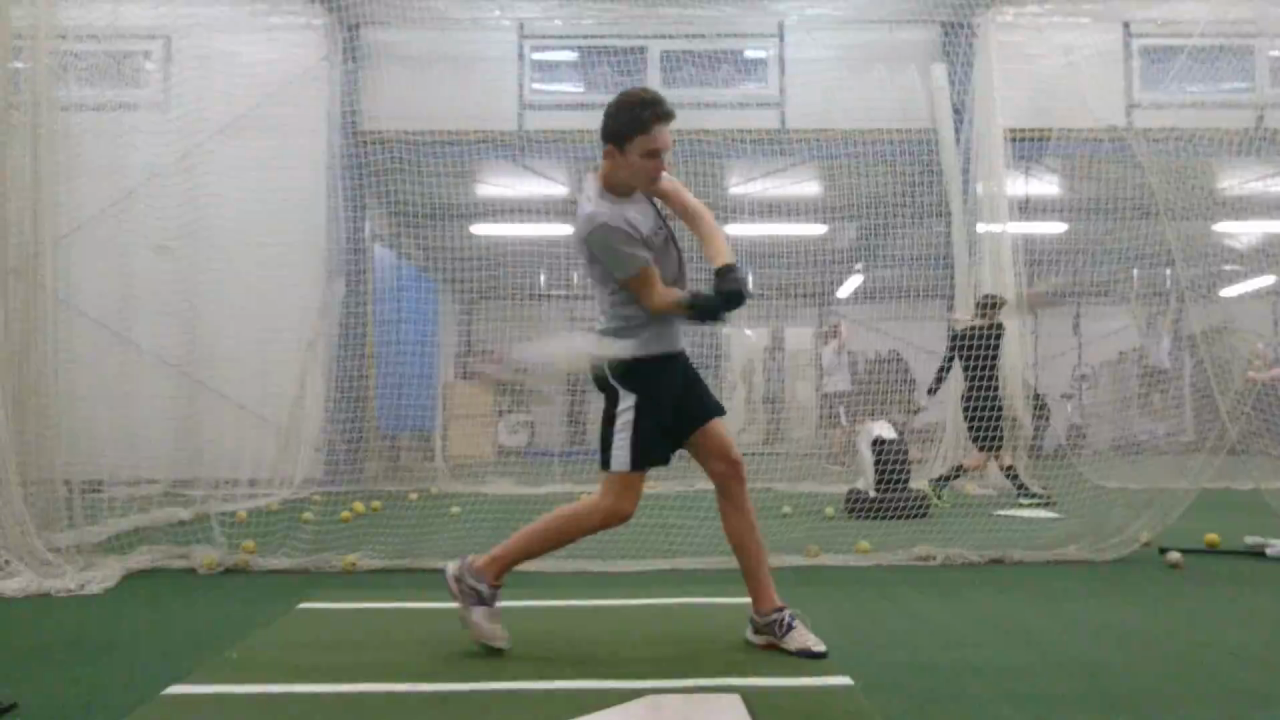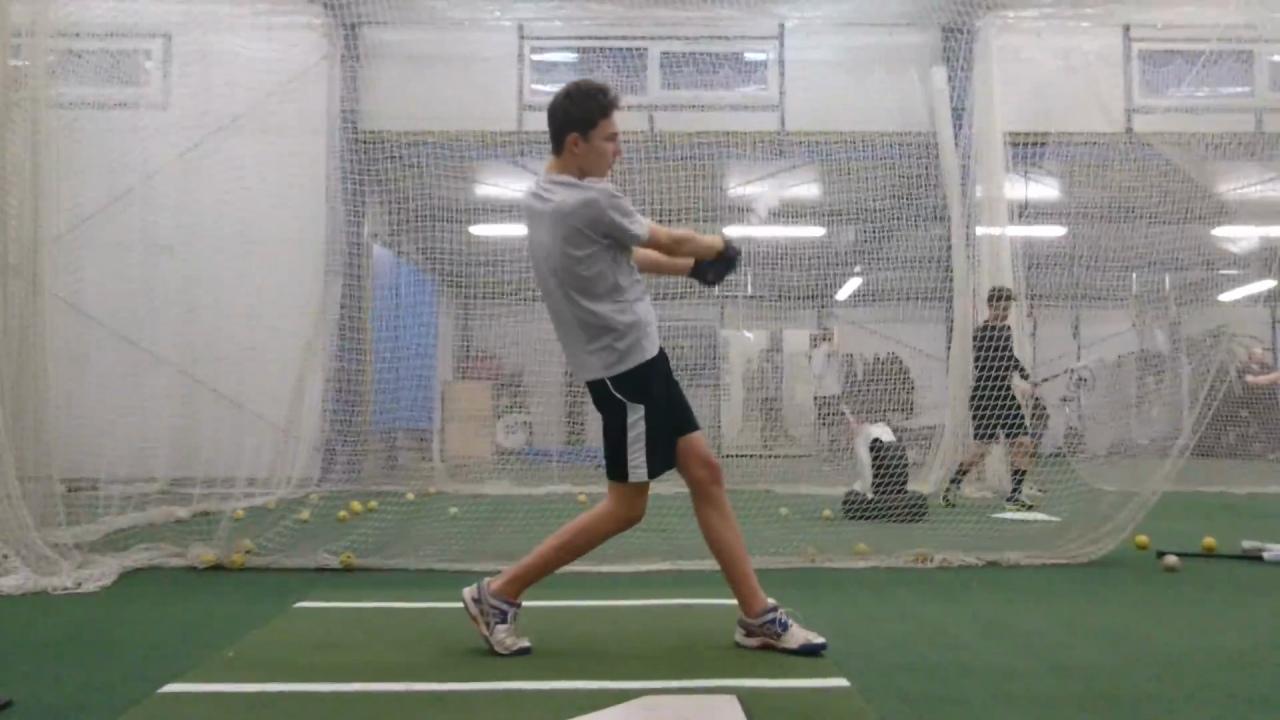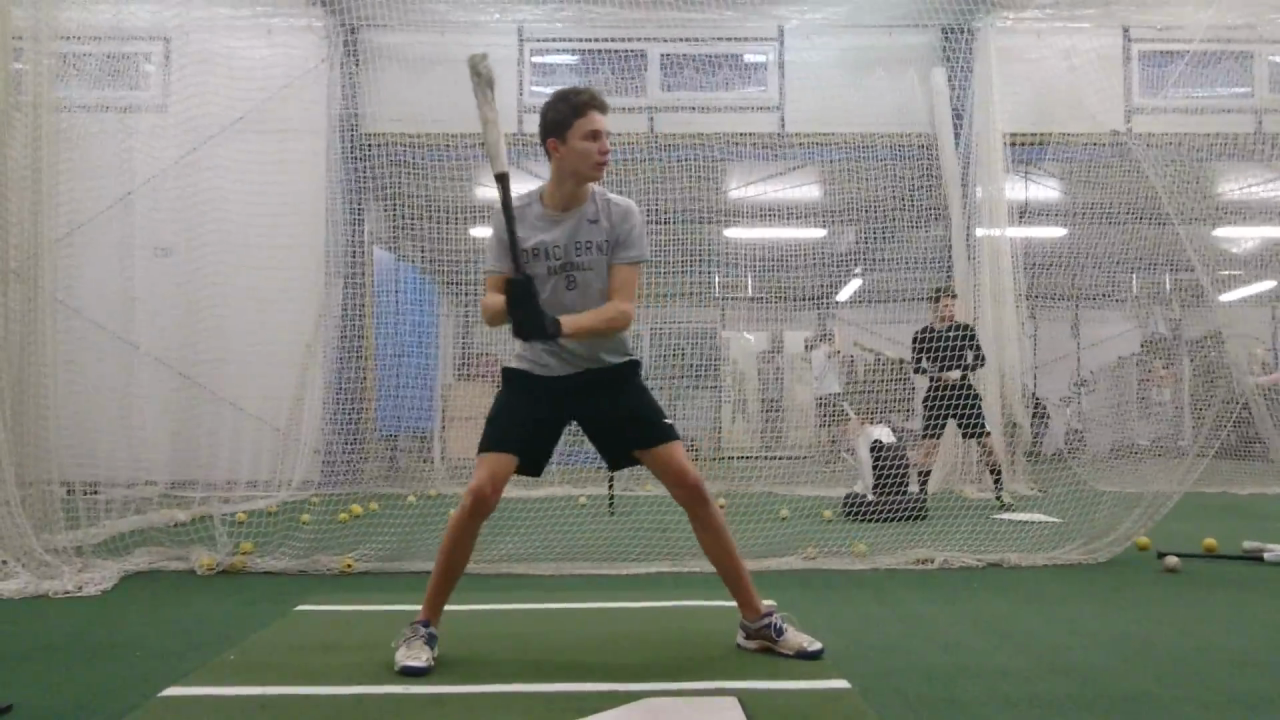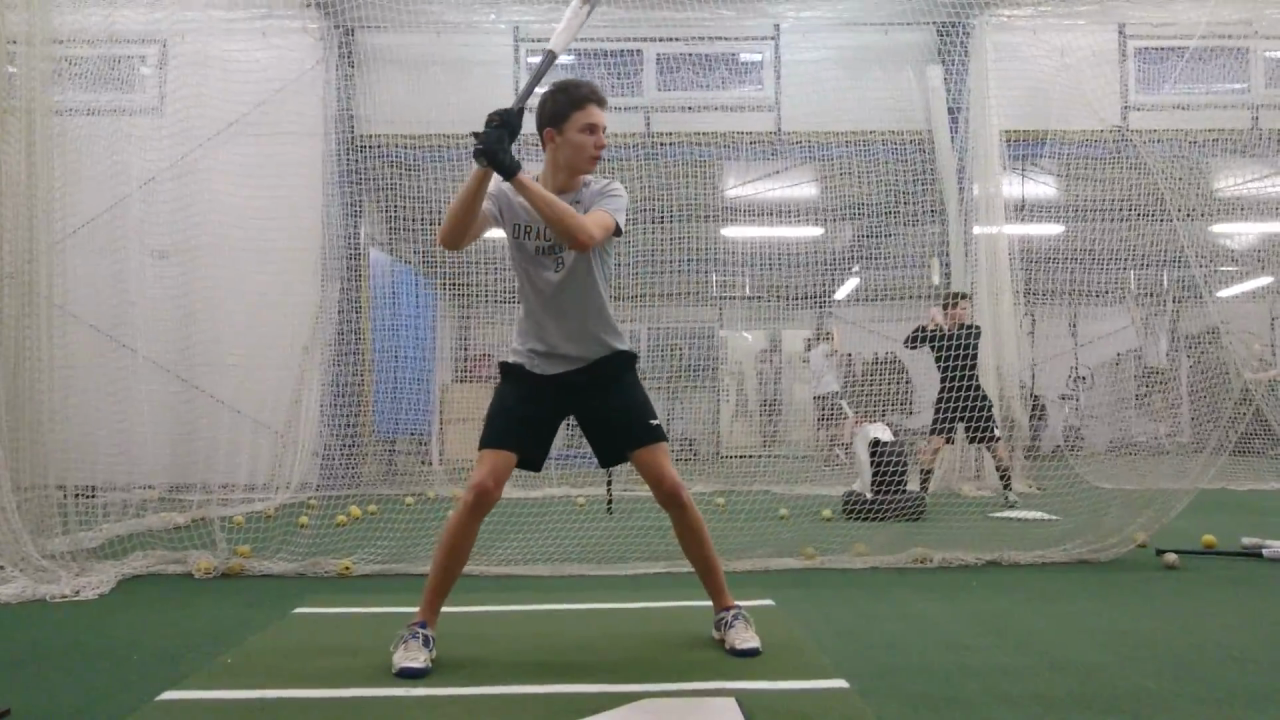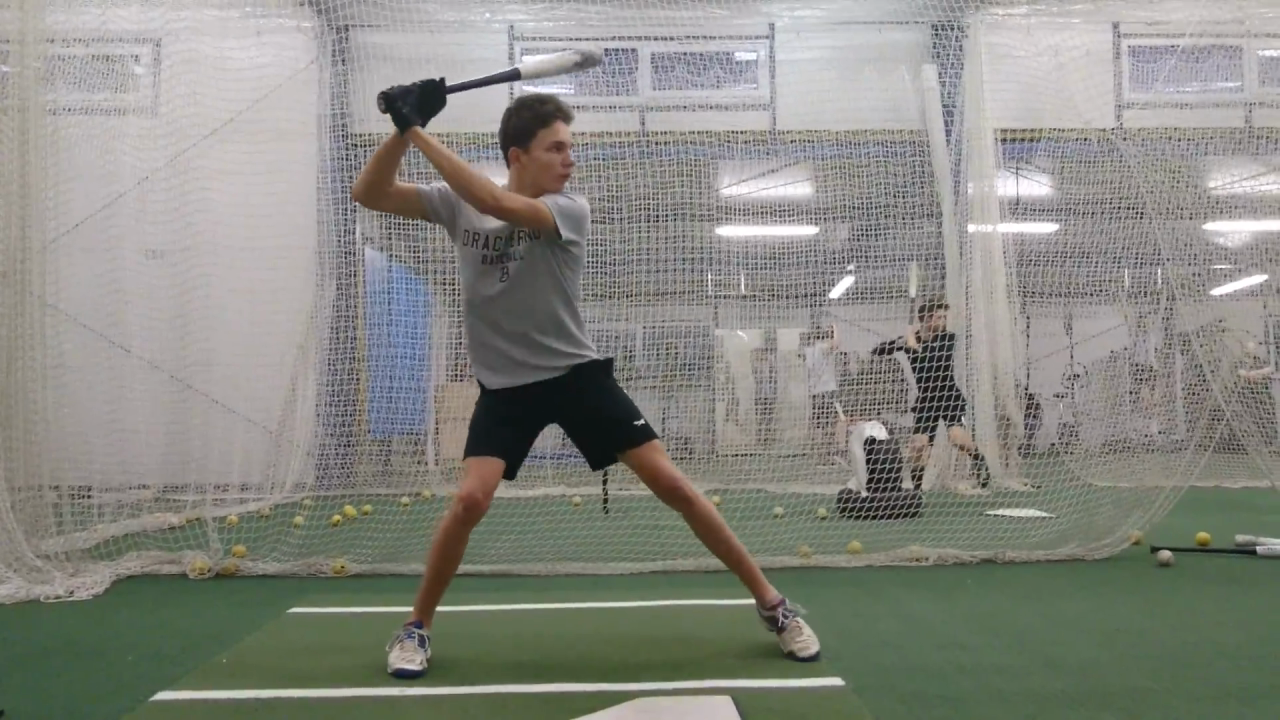
dt=0.7s
person 1, frame 1
left shoulder: (635, 177)
right shoulder: (600, 219)
left elbow: (699, 216)
right elbow: (656, 302)
left wrist: (726, 270)
right wrist: (692, 302)
left hip: (671, 355)
right hip: (634, 364)
left knee: (729, 468)
right knee: (616, 505)
left ankle: (770, 616)
right ankle: (480, 573)
person 1, frame 2
left shoulder: (542, 197)
right shoulder: (590, 200)
right elbow: (664, 242)
left wrist: (693, 265)
right wrist: (718, 247)
left hip: (636, 359)
right hip: (624, 366)
left knee: (705, 472)
right knee: (626, 506)
left ankle: (757, 615)
right ankle: (497, 593)
person 1, frame 3
left shoulder: (621, 214)
right shoulder: (515, 217)
left elbow: (623, 309)
right elbow: (490, 308)
left wrist: (558, 326)
right wrist: (511, 304)
left hip: (609, 370)
right hip: (535, 375)
left knee: (690, 485)
right knee: (481, 493)
left ankle: (757, 619)
right ankle: (425, 624)
person 1, frame 4
left shoulder: (609, 194)
right shoulder: (507, 197)
left elbow: (583, 235)
right elbow: (451, 238)
left wrist: (514, 171)
right wrist: (488, 166)
left hip: (603, 364)
right hip: (532, 368)
left knee: (670, 488)
right knee: (481, 492)
left ankle: (726, 610)
right ankle: (421, 626)
person 1, frame 5
left shoulder: (570, 210)
right shoulder: (455, 202)
left elbow: (495, 203)
right elbow: (367, 196)
left wrist: (418, 131)
right wrist: (402, 130)
left hip: (578, 373)
right hip: (505, 384)
left knee: (671, 485)
right knee: (470, 499)
left ankle: (770, 602)
right ankle: (416, 627)
person 2, frame 1
left shoulder: (957, 337)
right shoulder: (997, 333)
left elbow: (945, 367)
left wrist: (930, 394)
right wrist: (981, 322)
left hip: (971, 400)
right hip: (987, 402)
left knee: (998, 449)
right knee: (984, 456)
left ankle: (1025, 492)
right ankle: (939, 482)
person 2, frame 2
left shoulder: (1006, 329)
right shoulder: (983, 331)
right elbow: (982, 364)
left wrist: (1025, 376)
right wrist: (1017, 381)
left hip: (1005, 395)
right hip: (985, 395)
left knee: (1025, 444)
right knee: (983, 448)
left ankle: (1014, 495)
right ankle: (954, 483)
person 2, frame 3
left shoulder: (965, 329)
right shoulder: (922, 335)
left elbow: (980, 358)
right elbow: (916, 366)
left wrist: (960, 372)
right wrist: (932, 373)
left hip: (965, 393)
right hip: (937, 395)
left knee: (986, 441)
right knee: (928, 444)
left ankle: (999, 490)
right ankle: (921, 495)
person 2, frame 4
left shoulder: (974, 330)
right shoulder: (933, 333)
left elbow: (962, 345)
right elbow: (908, 343)
left wrist: (944, 326)
right wrist: (928, 324)
left hip: (974, 397)
right hip: (948, 398)
left knee: (996, 446)
right knee: (934, 444)
left ankle: (1008, 491)
right ankle: (921, 493)
person 2, frame 5
left shoulder: (948, 338)
right shoulder: (909, 339)
left elbow: (941, 363)
right elbow: (876, 351)
left wrist: (916, 347)
right wrist: (899, 343)
left hip: (951, 398)
right hip: (926, 401)
left knee: (957, 437)
right knee: (919, 444)
left ankle: (978, 459)
right ankle: (917, 491)
